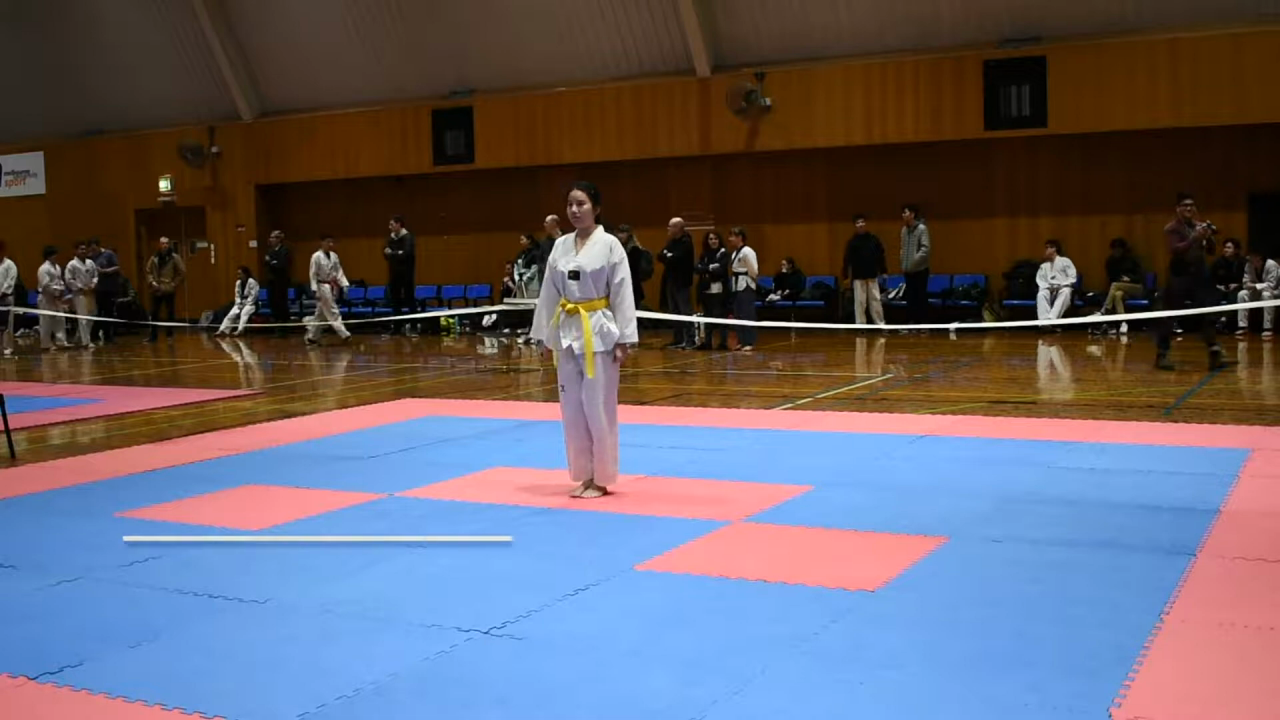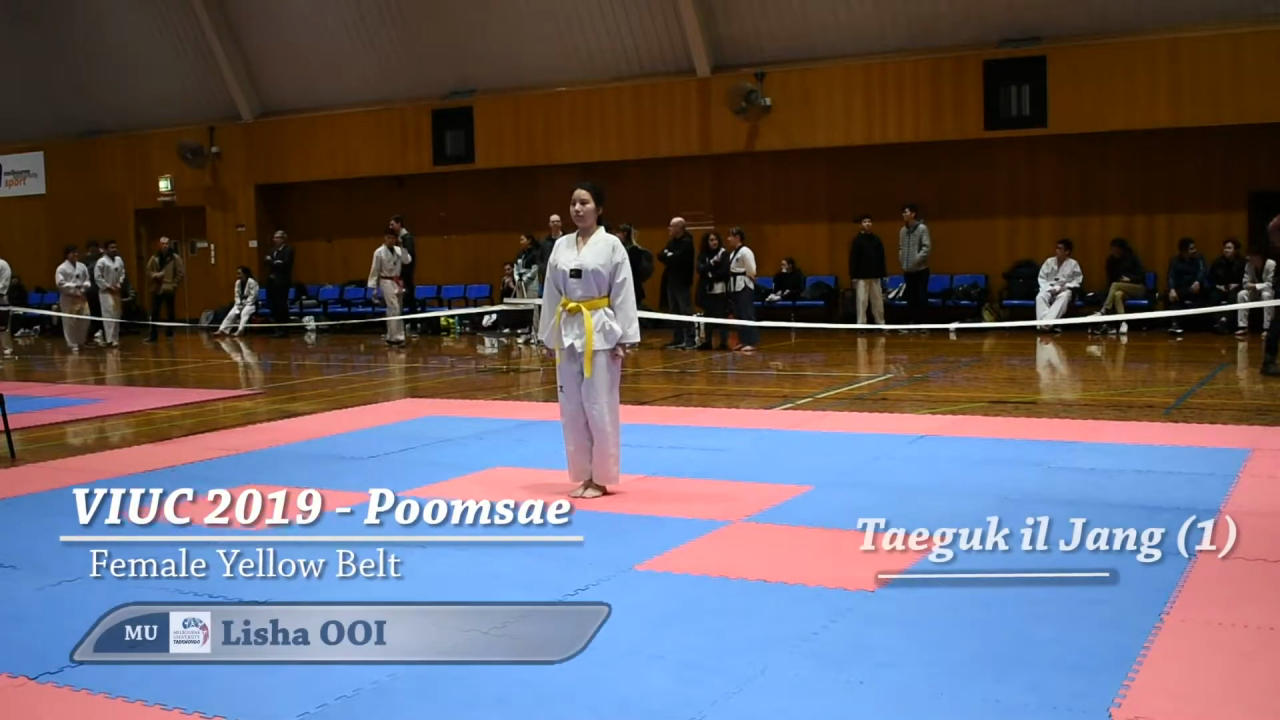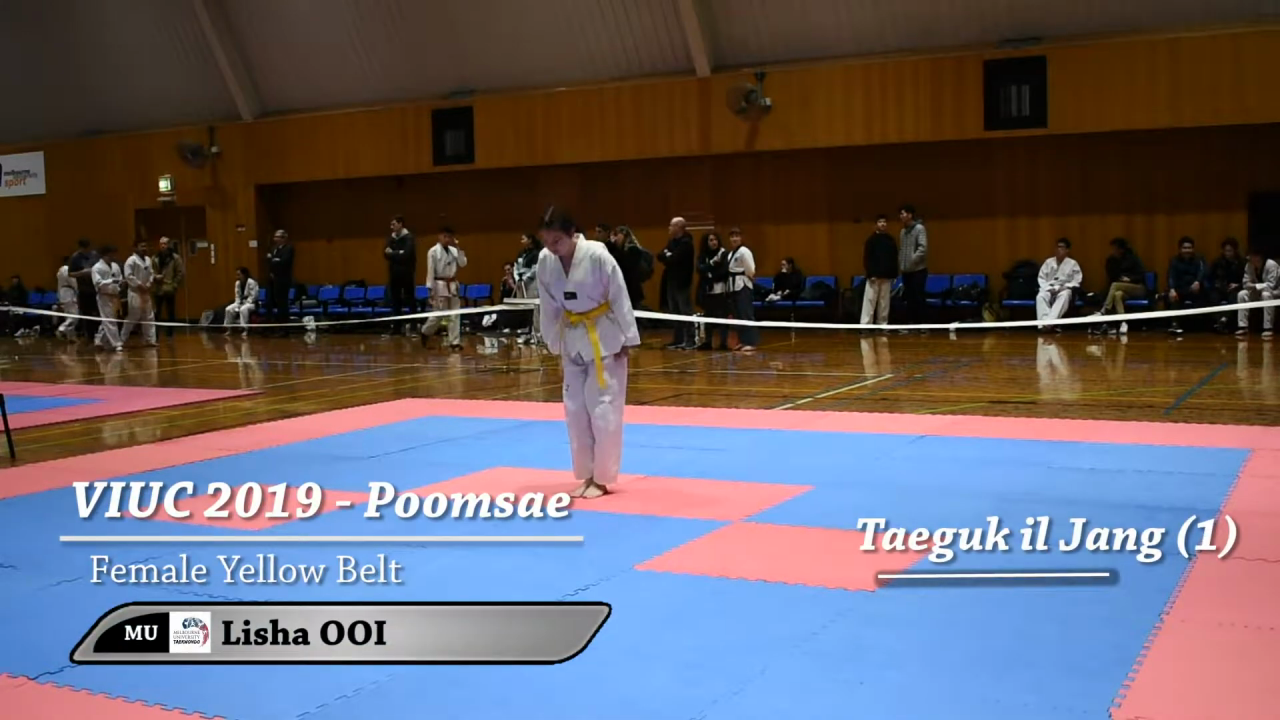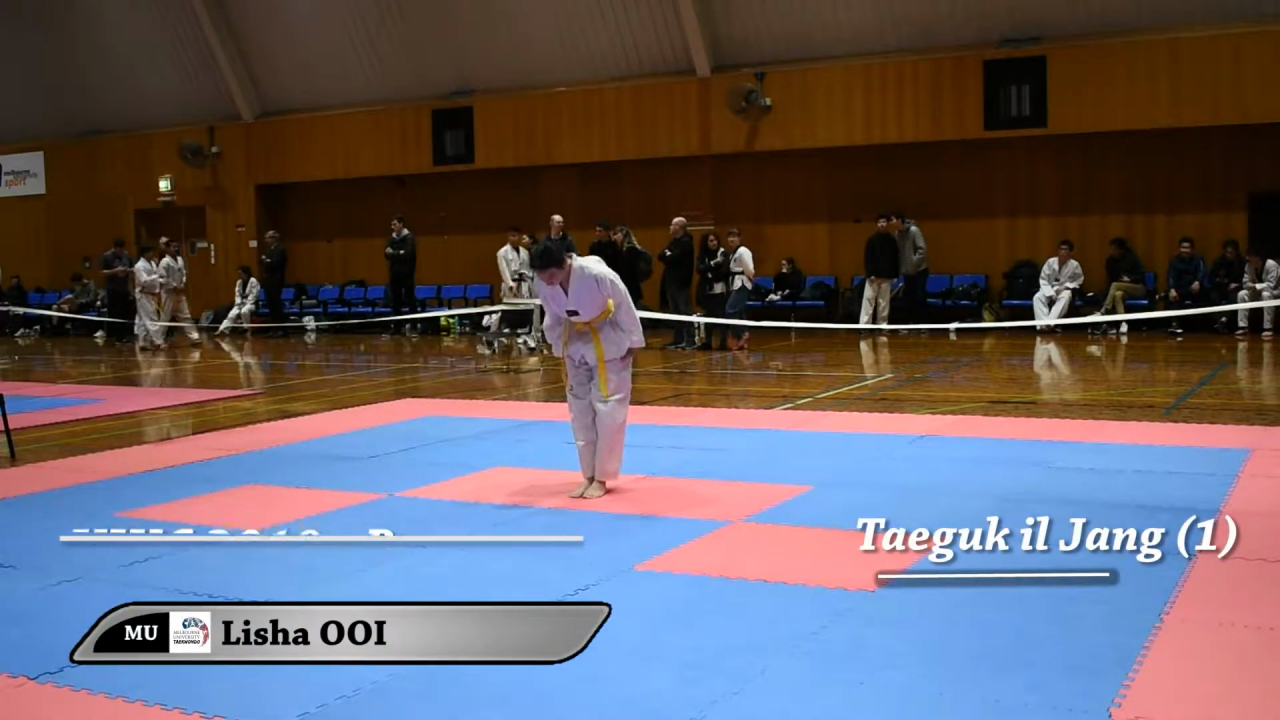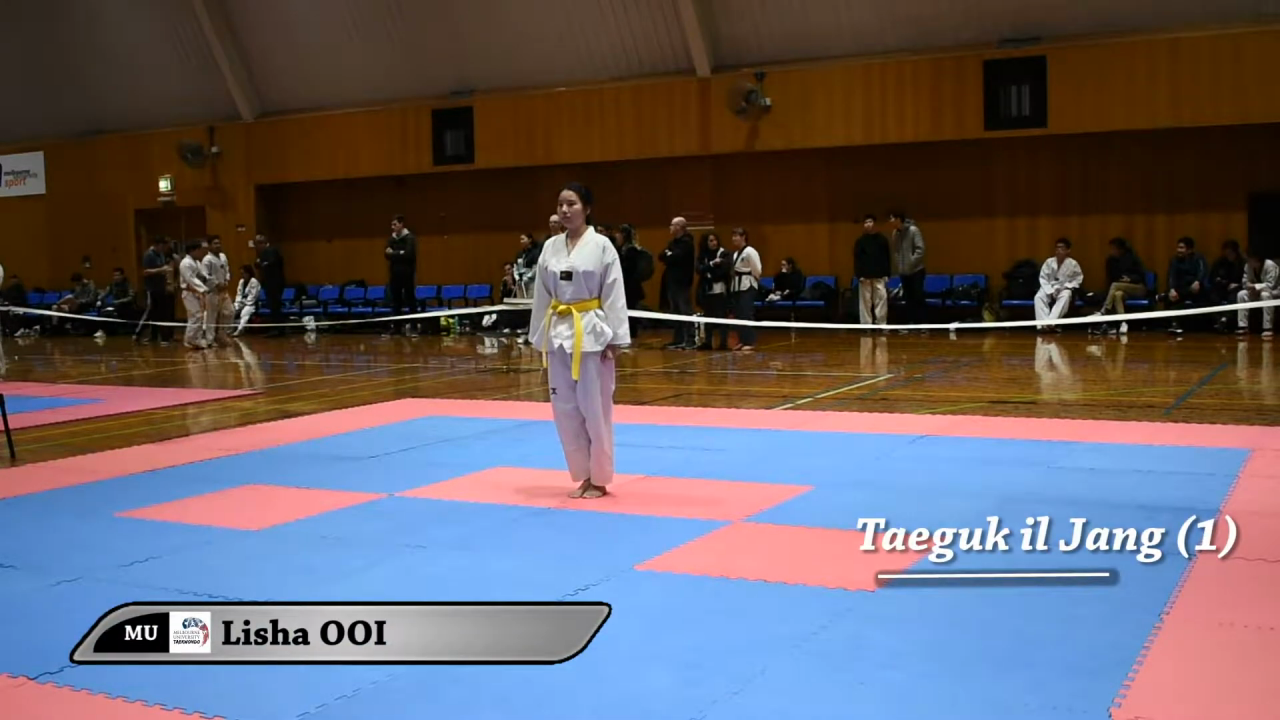
dt=1s
person 1, frame 1
left shoulder: (610, 245)
right shoulder: (560, 246)
left elbow: (622, 295)
right elbow: (549, 293)
left wrist: (624, 340)
right wrist: (545, 336)
left hip: (599, 334)
right hip: (567, 333)
left knee: (599, 408)
right knee: (573, 408)
left ankle: (600, 479)
right ankle: (584, 476)
person 1, frame 2
left shoulder: (611, 245)
right shoulder: (561, 245)
left elbow: (623, 294)
right elbow: (552, 293)
left wrist: (623, 339)
right wrist: (549, 336)
left hip: (600, 332)
right hip: (568, 332)
left knee: (600, 406)
right knee: (572, 408)
left ankle: (601, 478)
right ankle: (584, 475)
person 1, frame 3
left shoulder: (598, 256)
right shoulder: (545, 262)
left elbow: (620, 301)
right elbow: (549, 308)
left wrist: (626, 342)
right wrist: (556, 343)
left hip: (604, 339)
right hip: (572, 339)
left knee: (604, 409)
right knee: (576, 410)
left ankle: (601, 478)
right ankle: (586, 476)
person 1, frame 4
left shoulder: (595, 273)
right shoulder: (542, 282)
left elbow: (624, 308)
right elbow: (552, 317)
left wrist: (632, 343)
right wrist: (561, 348)
left hip: (608, 341)
right hip: (576, 343)
left knee: (608, 409)
right knee: (580, 410)
left ankle: (602, 477)
right ankle: (589, 475)
person 1, frame 5
left shoulder: (602, 246)
right shoulder: (551, 247)
left elbow: (614, 296)
right elbow: (542, 296)
left wrist: (614, 340)
right wrist: (542, 339)
left hip: (591, 334)
right hip: (558, 334)
left knee: (595, 408)
right knee: (565, 409)
left ankle: (599, 479)
right ankle: (584, 476)
